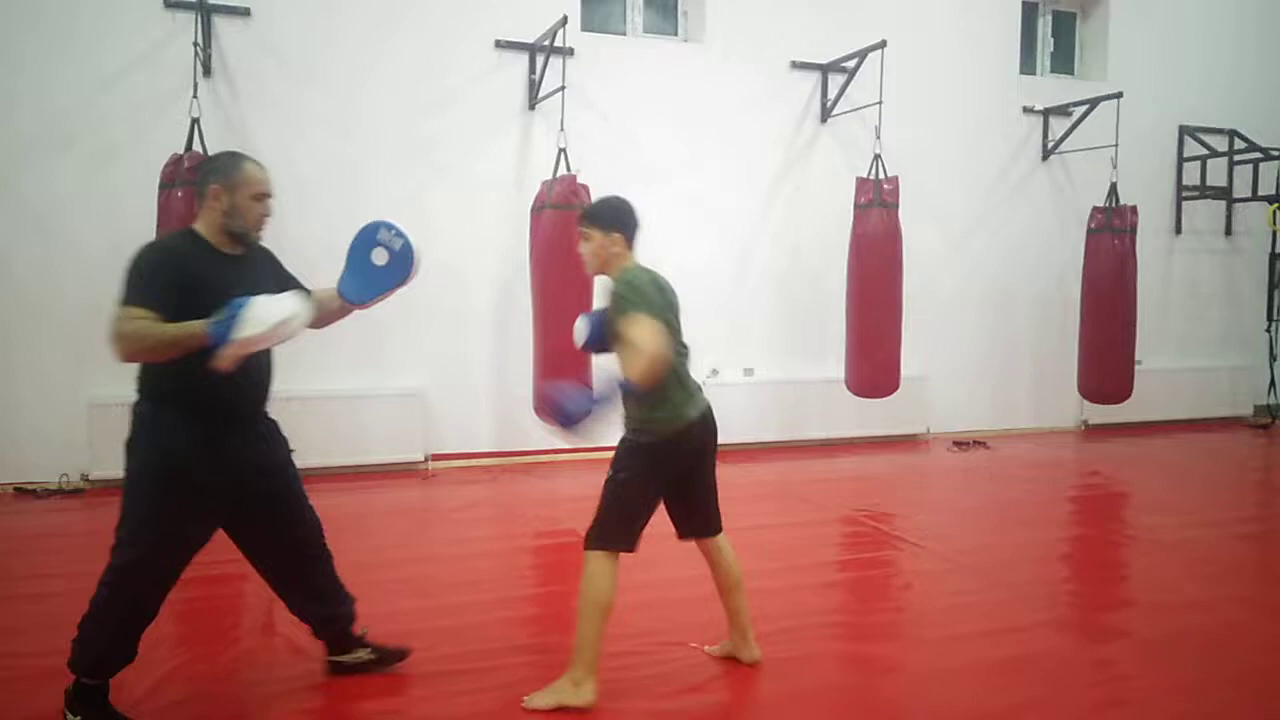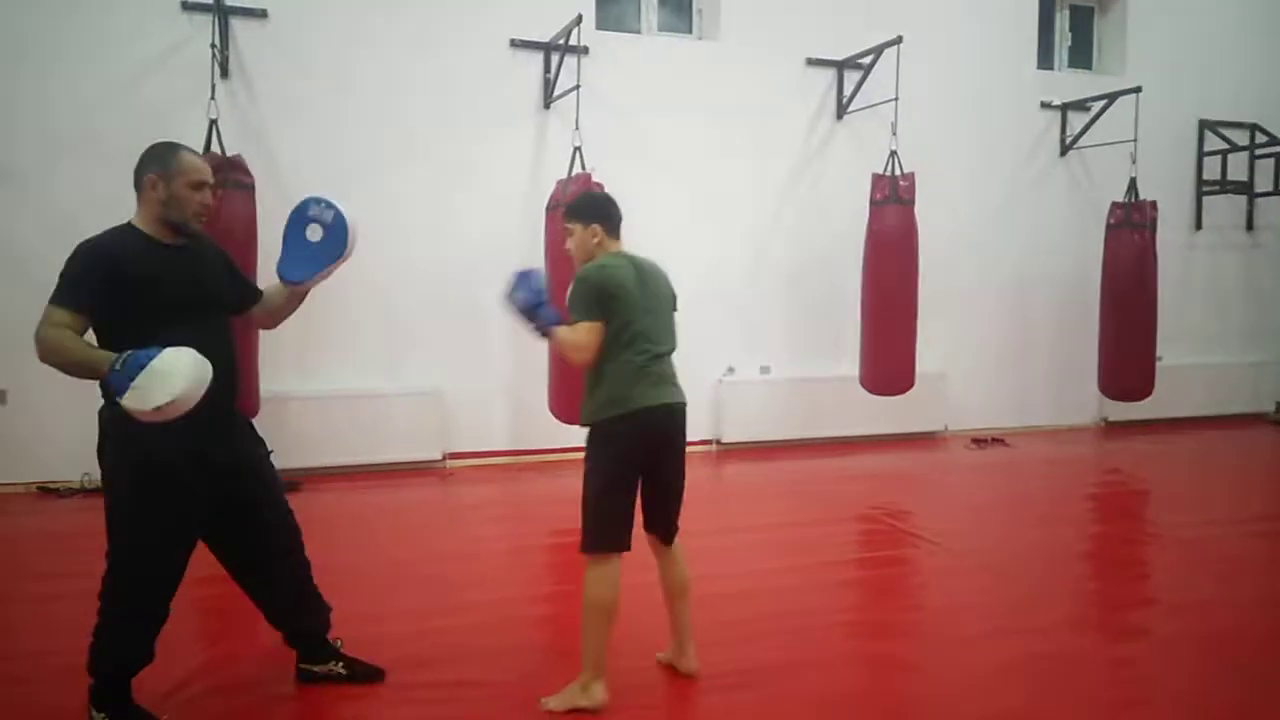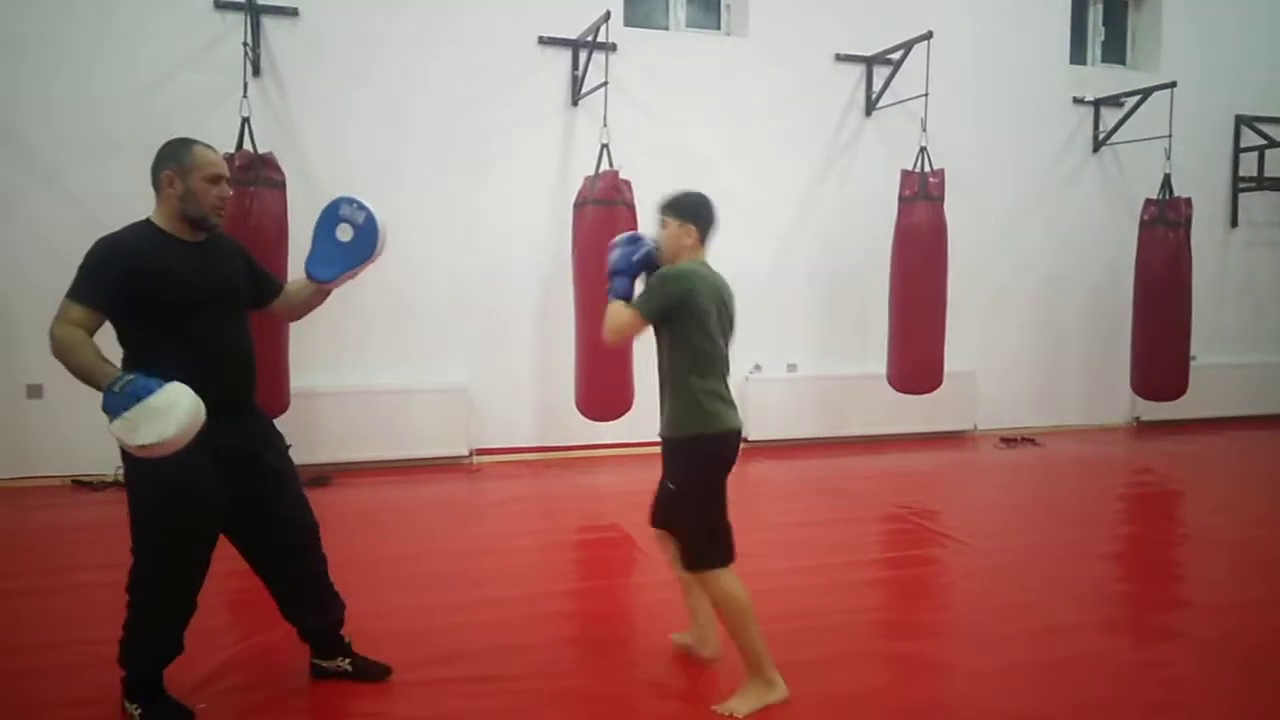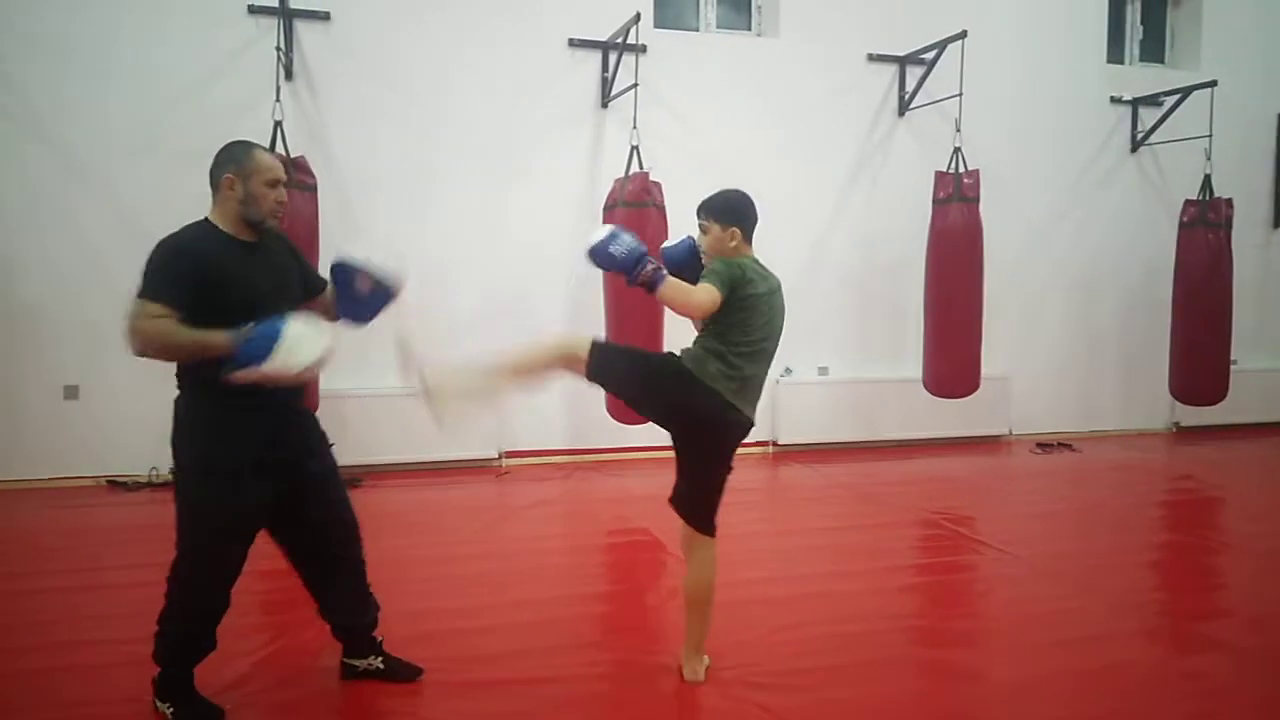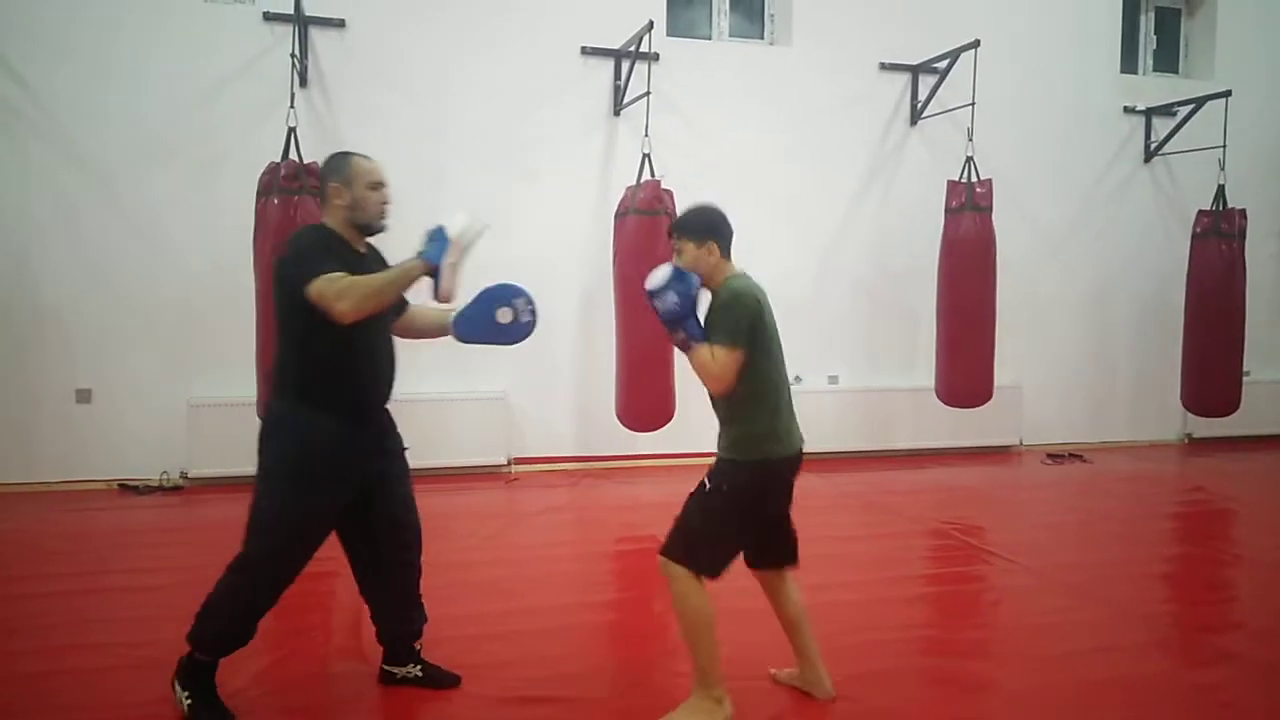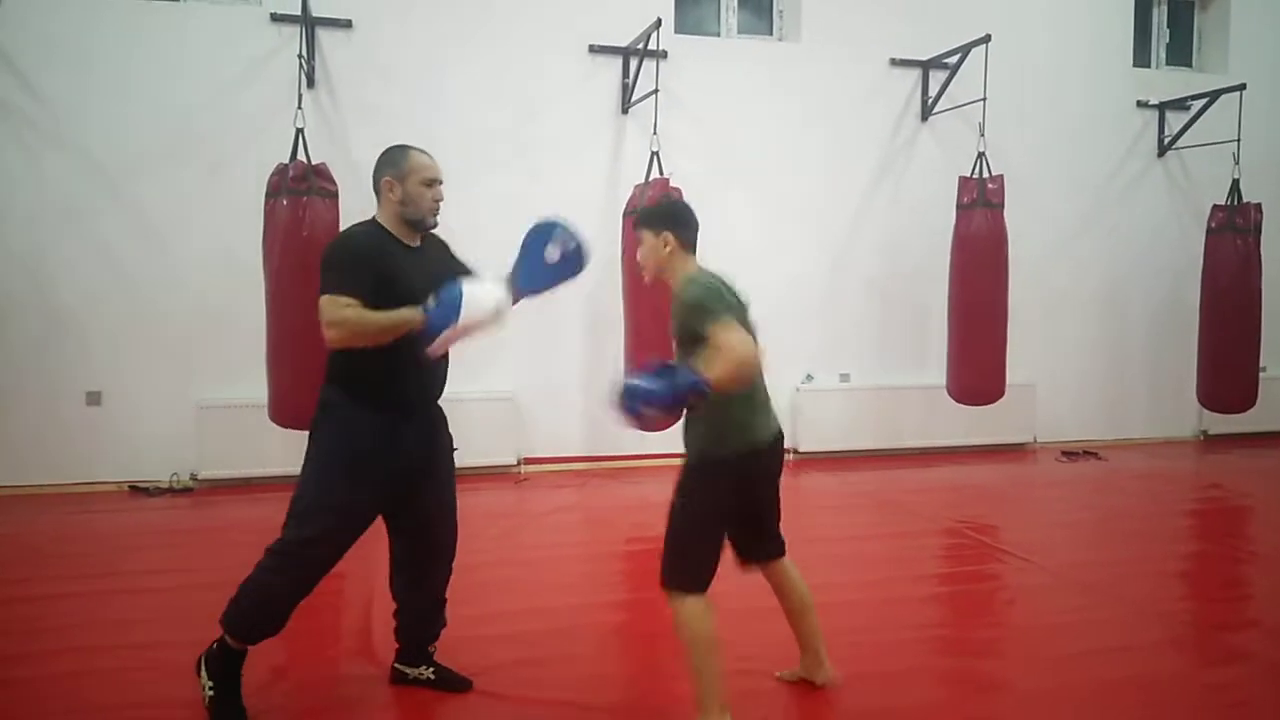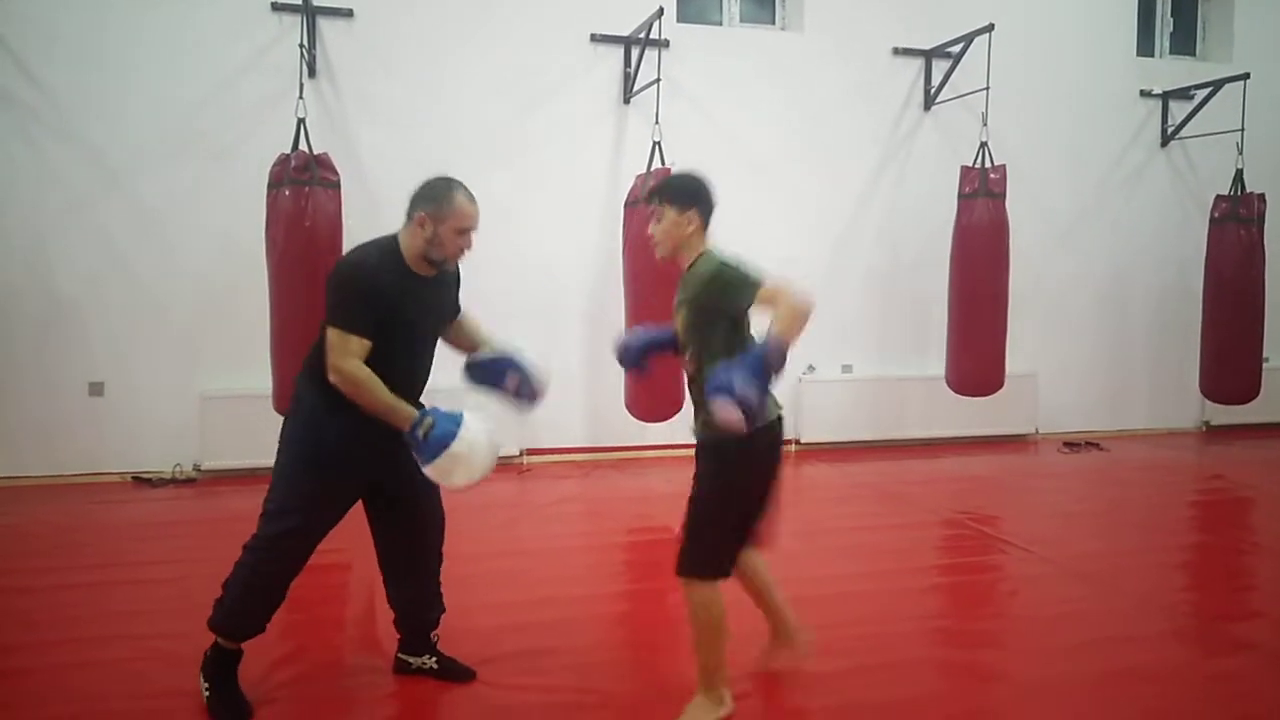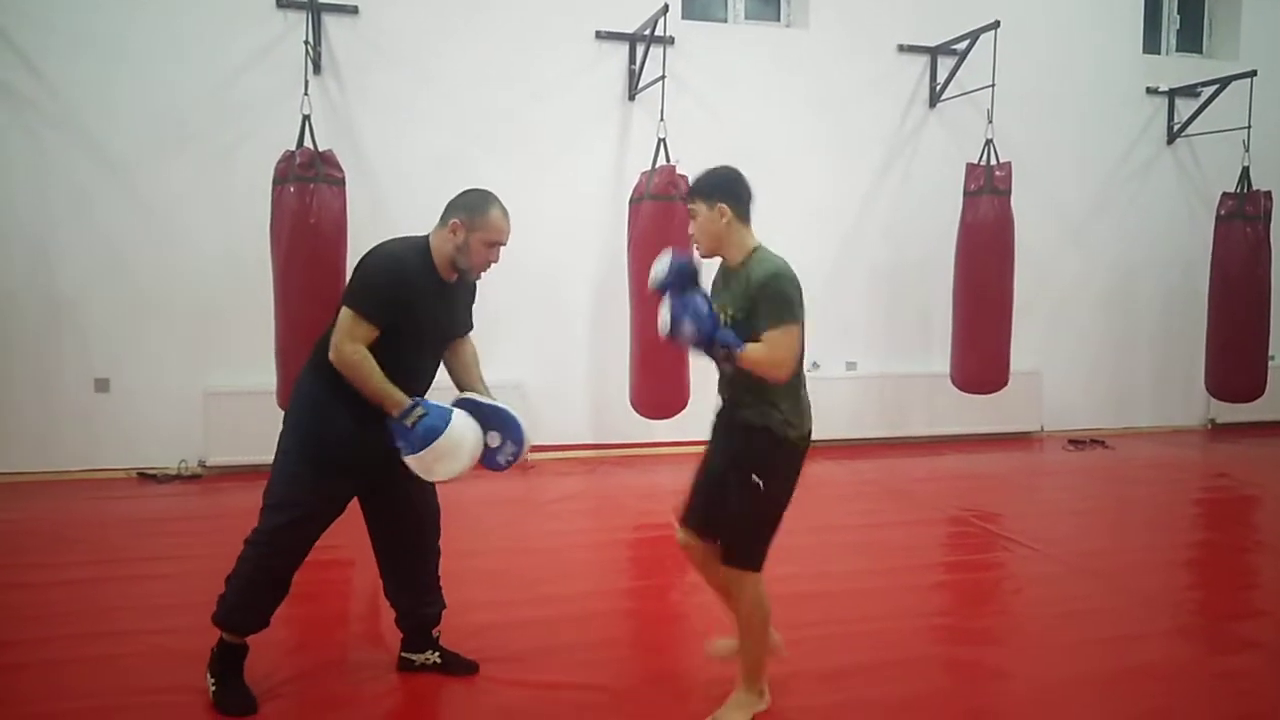
dt=0.5s
person 1, frame 1
left shoulder: (258, 261)
right shoulder: (166, 258)
left elbow: (313, 311)
right elbow: (129, 340)
right wrist: (212, 329)
left hip: (247, 436)
right hip: (176, 443)
left knee: (298, 539)
right knee: (143, 567)
left ankle: (344, 643)
person 1, frame 2
left shoulder: (208, 255)
right shoulder: (104, 255)
left elbow: (264, 313)
right elbow: (51, 339)
right wrist: (114, 366)
left hip: (224, 434)
right hip: (148, 445)
left knee: (275, 541)
right knee: (142, 572)
left ankle: (317, 653)
person 1, frame 3
left shoulder: (225, 250)
right shoulder: (122, 253)
left elbow: (286, 304)
right elbow: (66, 331)
right wrist: (113, 381)
left hip: (244, 427)
left knee: (293, 537)
right knee: (169, 563)
left ankle: (329, 649)
person 1, frame 4
left shoulder: (277, 249)
right shoulder: (185, 251)
left elbow: (328, 302)
right elbow: (144, 333)
right wrist: (234, 342)
left hip: (289, 423)
right hip: (220, 435)
left knee: (334, 533)
right knee: (208, 561)
left ankle: (360, 648)
person 1, frame 5
left shoulder: (369, 256)
right shoulder: (309, 248)
left elbow: (402, 320)
right elbow: (346, 305)
right wrist: (425, 261)
left hip: (368, 428)
right hip: (307, 432)
left knee: (395, 542)
right knee: (270, 555)
left ankle: (400, 655)
right ankle: (196, 671)
person 1, frame 6
left shoulder: (434, 249)
right shoulder: (355, 248)
right elbow: (337, 328)
right wrist: (421, 314)
left hip: (422, 424)
right hip: (357, 427)
left knee: (432, 542)
right knee: (310, 543)
left ankle: (414, 656)
right ankle: (223, 659)
person 1, frame 7
left shoulder: (443, 271)
right shoulder: (364, 271)
left elbow: (451, 321)
right elbow: (342, 369)
left wrist: (490, 358)
right wrist: (413, 421)
left hip: (396, 424)
right hip: (330, 425)
left knee: (419, 532)
right knee: (283, 541)
left ankle: (416, 647)
right ankle: (221, 660)
person 1, frame 8
left shoulder: (462, 280)
right shoulder: (391, 266)
left elbow: (456, 340)
right elbow: (344, 350)
left wrist: (481, 402)
right wrist: (405, 408)
left hip: (393, 420)
right hip: (329, 416)
left knee: (415, 528)
right knee: (284, 533)
left ankle: (419, 642)
right ankle: (227, 655)
person 2, frame 1
left shoulder: (628, 288)
right shoulder: (656, 283)
left elbow: (653, 352)
left wrist: (607, 394)
right wrist: (608, 332)
left hip: (655, 437)
right hip: (697, 422)
left knee: (601, 550)
right knee: (709, 536)
left ankle: (579, 681)
right ankle: (743, 641)
person 2, frame 2
left shoulder: (594, 277)
right shoulder: (655, 274)
left elbow: (581, 352)
left wrist: (542, 315)
left hip: (620, 423)
right hip: (669, 413)
left knee: (602, 553)
right knee: (663, 539)
left ankle: (591, 684)
right ankle: (683, 650)
person 2, frame 3
left shoulder: (672, 278)
right shoulder: (714, 284)
left elbow: (615, 331)
left wrist: (620, 278)
left hip: (695, 436)
right hip: (723, 430)
left knee: (705, 563)
right knee: (668, 529)
right ankle: (701, 634)
person 2, frame 4
left shoulder: (730, 268)
right shoulder: (773, 286)
left elbow: (697, 306)
left wrist: (646, 271)
right wrist: (689, 268)
left hip: (689, 389)
right hip: (729, 417)
left knee: (567, 353)
right knee: (699, 534)
left ankle: (457, 387)
right ankle: (694, 657)
person 2, frame 5
left shoulder: (734, 298)
right shoulder: (739, 292)
left elbow: (719, 378)
right elbow: (728, 366)
left wrist: (682, 324)
right wrist: (684, 320)
left hip: (752, 457)
right hip: (774, 449)
left knee: (680, 564)
right knee: (774, 568)
right ankle: (813, 673)
person 2, frame 6
left shoulder: (697, 294)
right shoulder: (705, 286)
left elbow: (742, 356)
left wrist: (672, 384)
right wrist: (672, 383)
left hip: (721, 455)
right hip: (758, 442)
left knee: (682, 587)
right knee: (771, 557)
right ankle: (815, 662)
person 2, frame 7
left shoulder: (715, 272)
right shoulder: (696, 276)
left elbow: (794, 306)
left wrist: (760, 364)
right wrist: (657, 338)
left hip: (739, 437)
right hip: (726, 432)
left knee: (698, 572)
right knee: (731, 548)
right ankle: (784, 635)
person 2, frame 8
left shoulder: (771, 276)
right shoulder: (730, 270)
left elbow: (780, 365)
right elbow: (730, 330)
left wrist: (713, 335)
right wrist: (687, 295)
left hip: (773, 437)
right hip: (738, 421)
left knee: (741, 567)
right knee: (695, 541)
right ankle: (758, 636)
